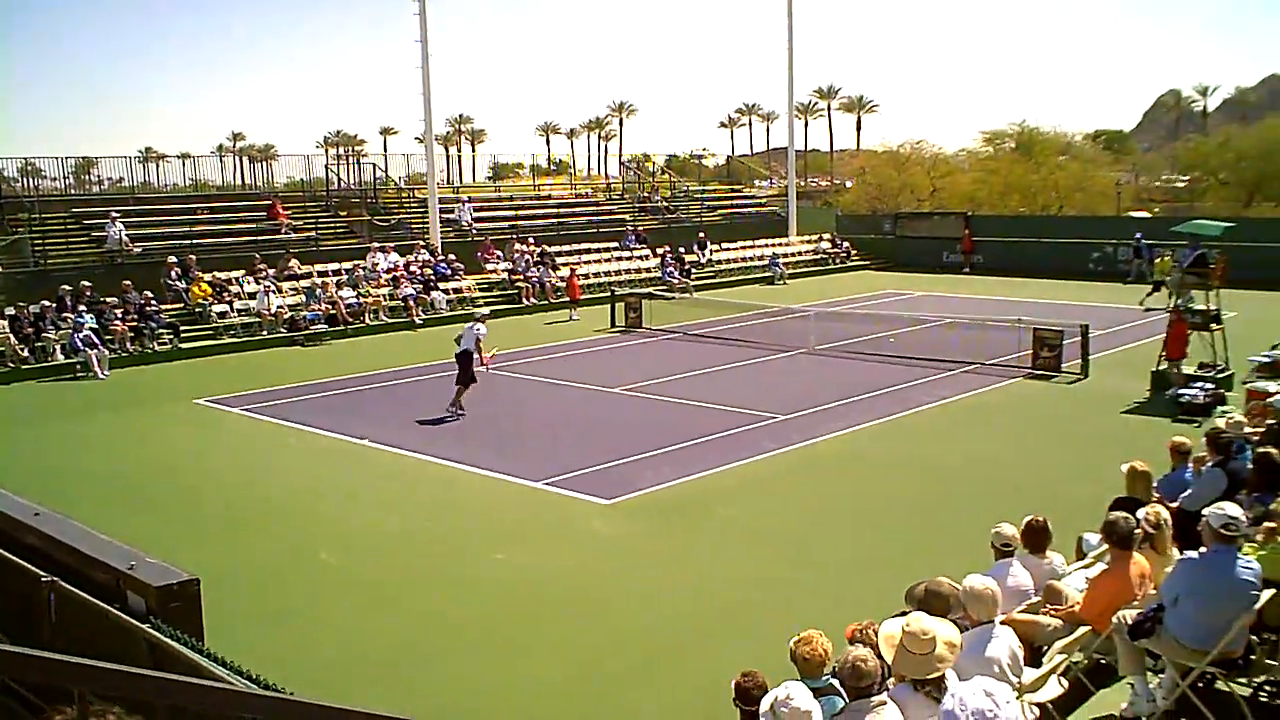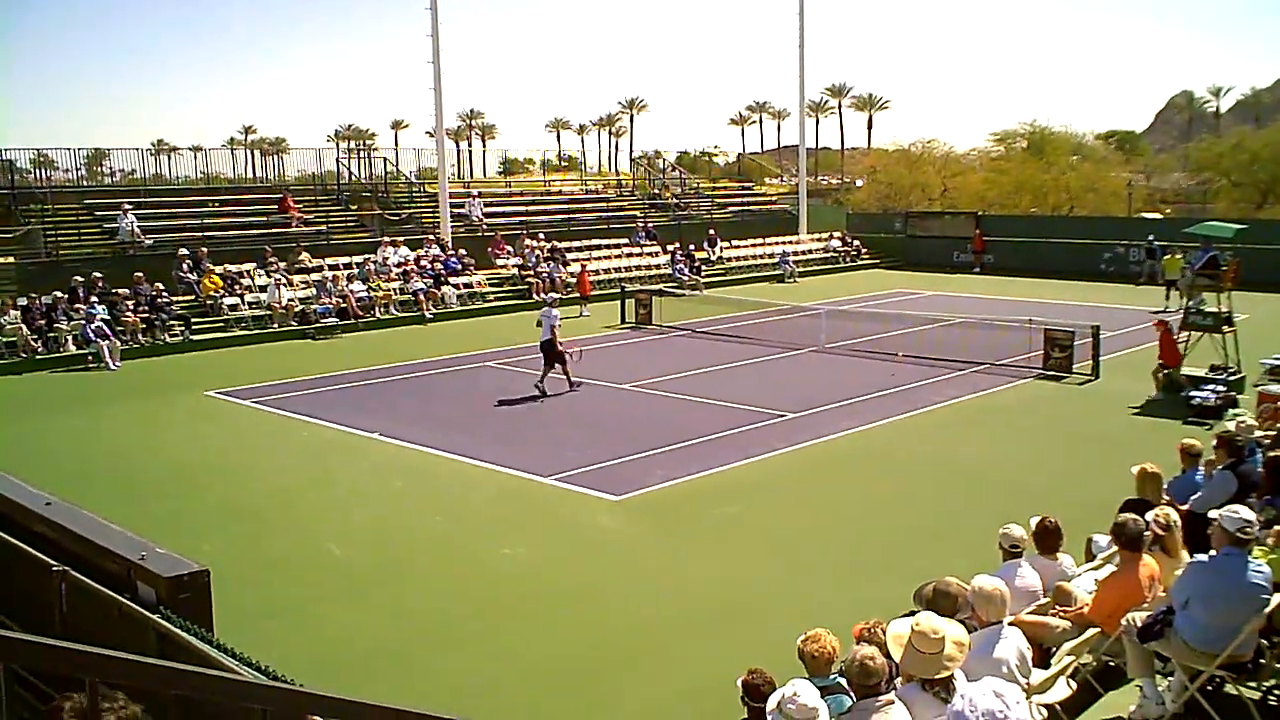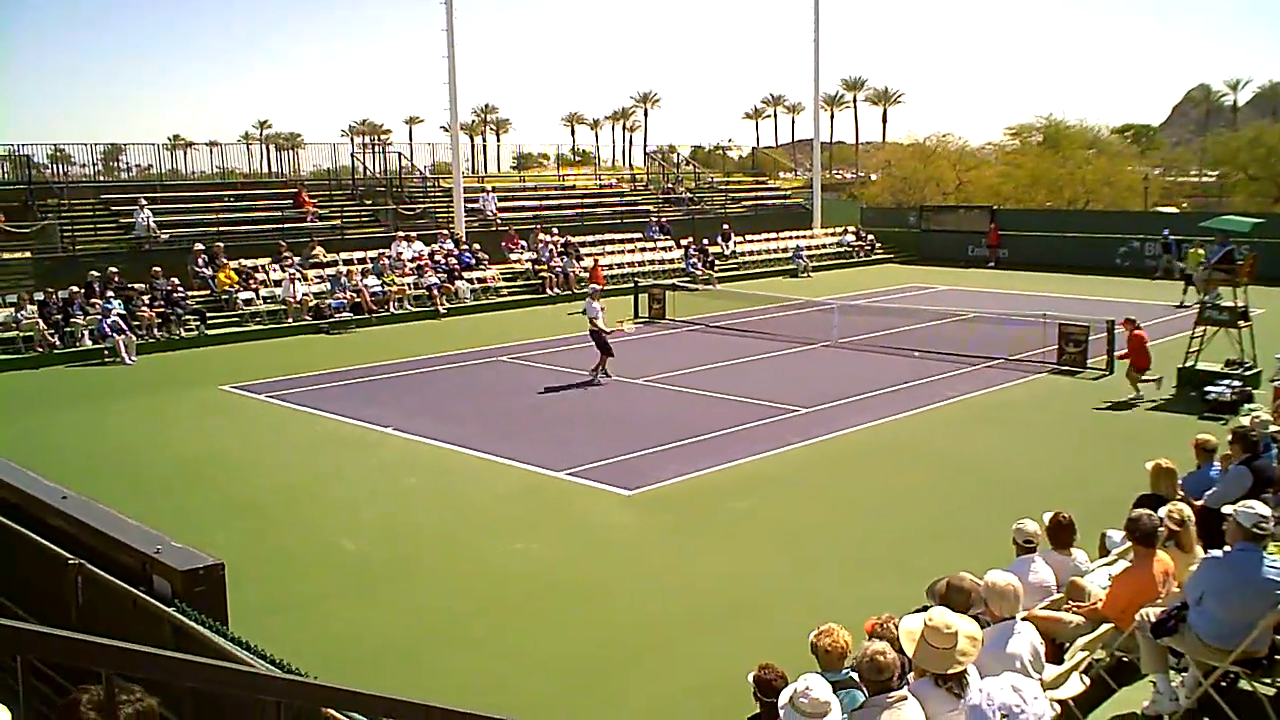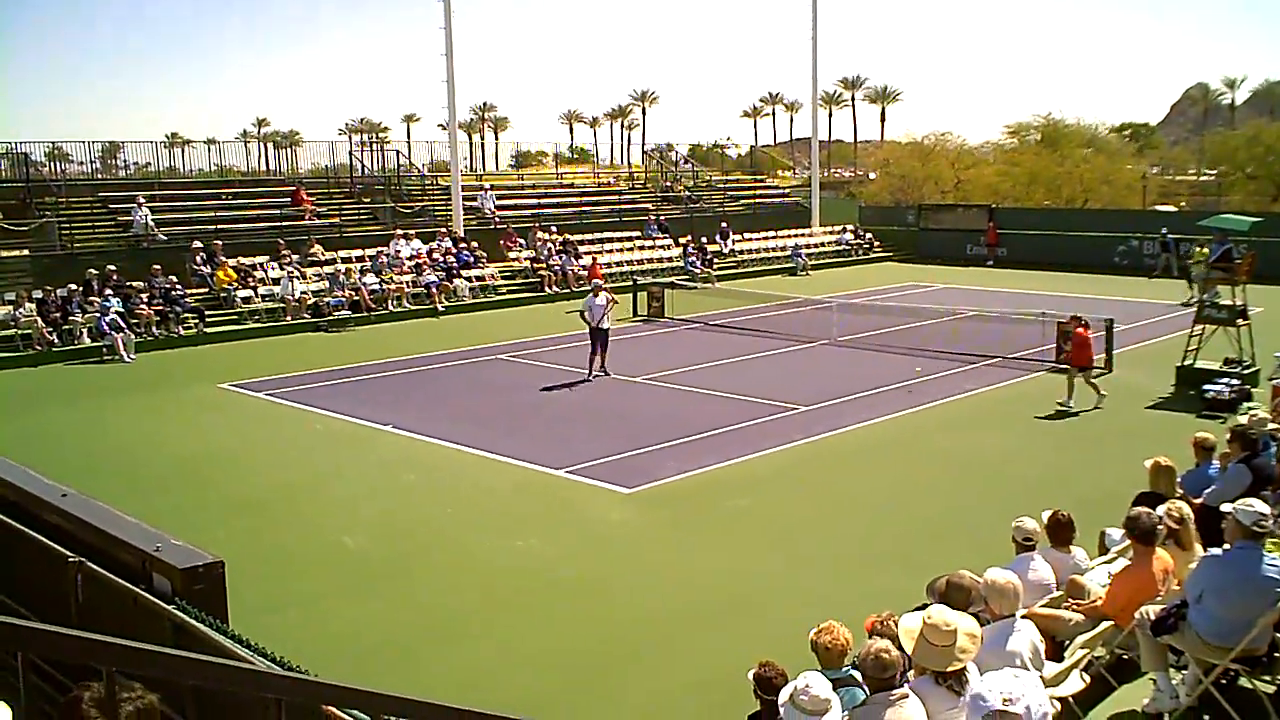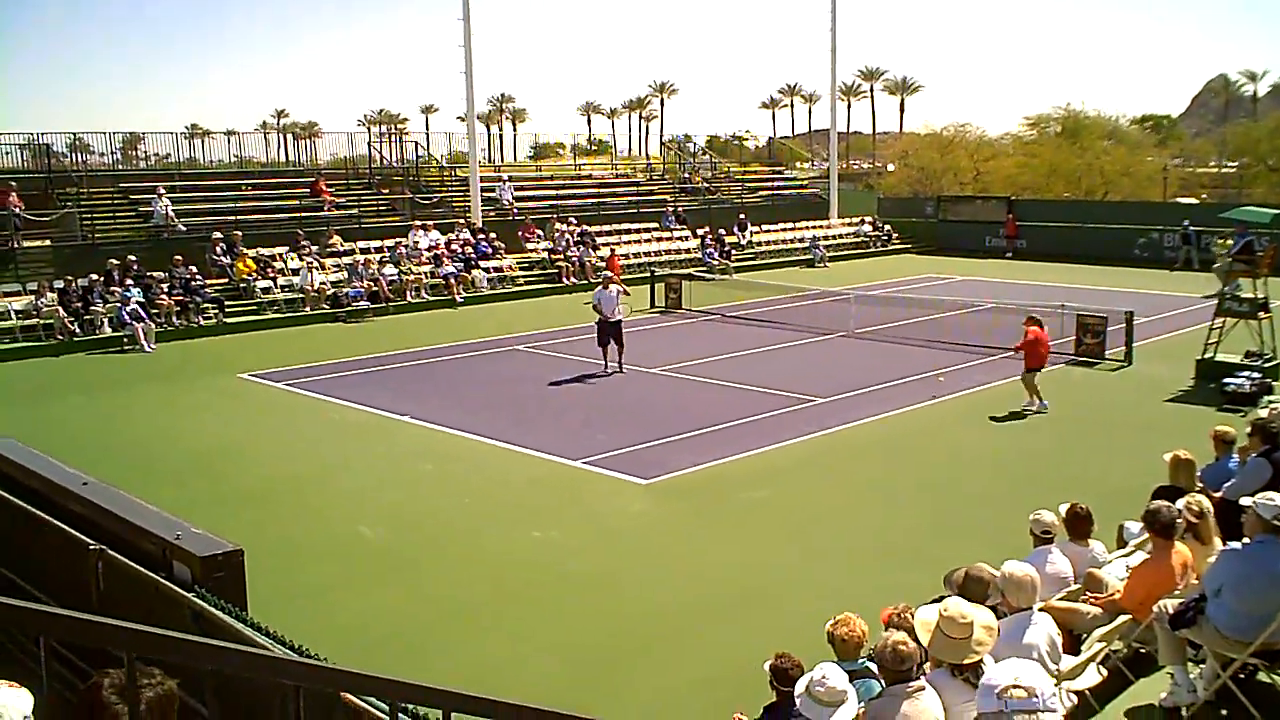
dt=0.5s
person 1, frame 1
left shoulder: (1191, 564)
right shoulder: (1254, 570)
left elbow: (1166, 598)
right elbow: (1234, 604)
left hip: (1189, 647)
right hip: (1232, 649)
left knee: (1122, 621)
left ankle: (1144, 697)
right ankle: (1168, 690)
person 1, frame 2
left shoulder: (1201, 567)
right shoulder: (1265, 573)
left elbow: (1175, 601)
right elbow: (1246, 611)
left hip: (1198, 650)
right hip: (1241, 653)
left knee: (1131, 623)
left ankle: (1152, 700)
right ankle: (1177, 693)
person 1, frame 3
left shoulder: (1216, 562)
left elbow: (1190, 596)
right elbow: (1256, 605)
left hip: (1211, 645)
right hip: (1256, 648)
left knee: (1145, 619)
left ankle: (1166, 695)
right ankle: (1190, 689)
person 1, frame 4
left shoulder: (1215, 561)
left elbow: (1189, 594)
left hip: (1211, 643)
right hip: (1256, 647)
left knee: (1145, 616)
left ankle: (1167, 693)
right ankle: (1190, 687)
person 1, frame 5
left shoulder: (1234, 555)
left elbow: (1208, 588)
left hip: (1229, 637)
left knee: (1162, 610)
left ankle: (1184, 687)
right ankle: (1208, 682)
